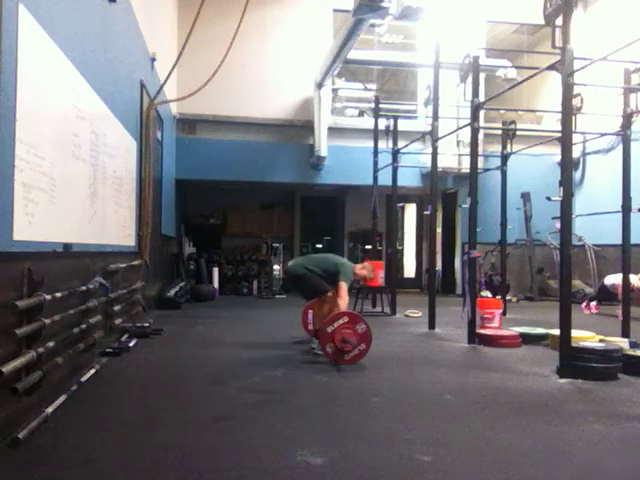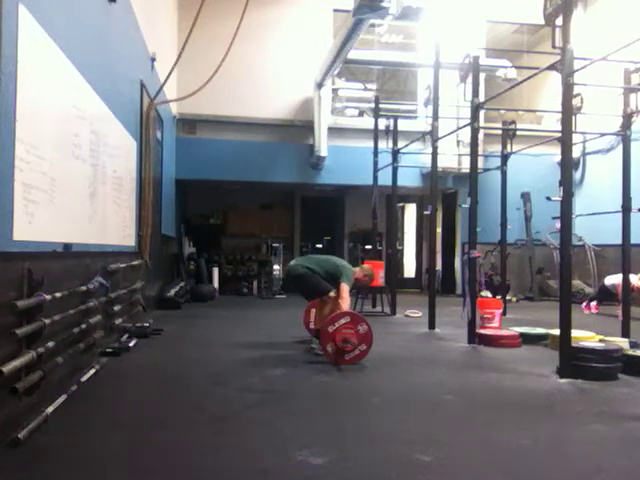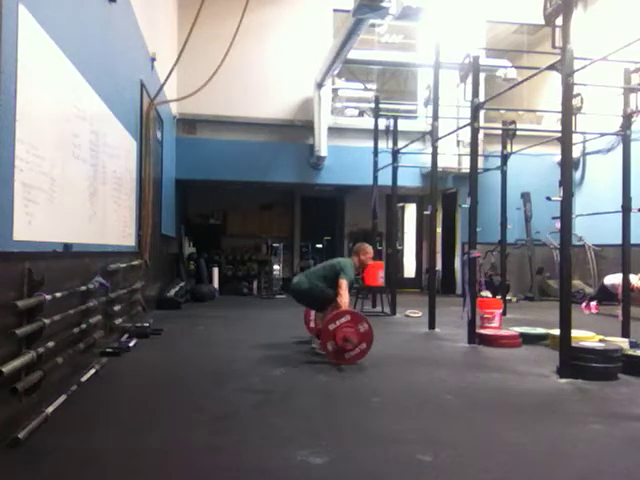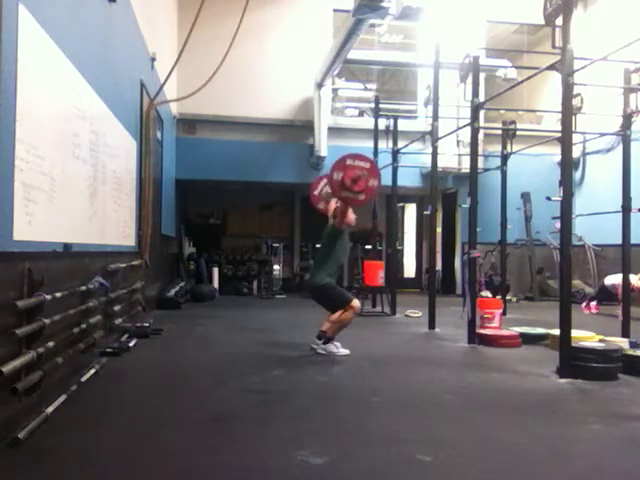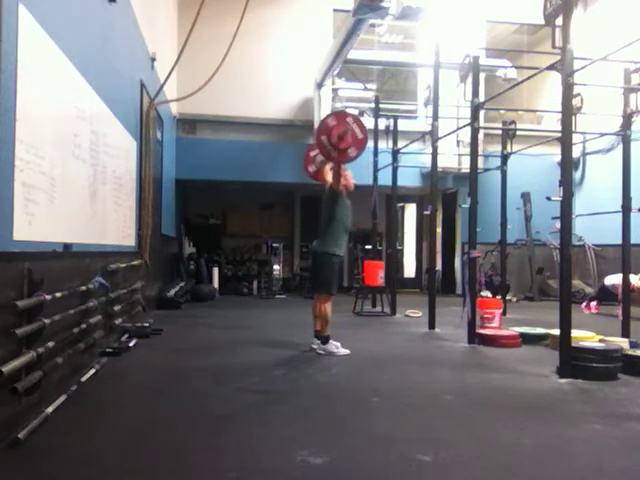
dt=1s
person 1, frame 1
left shoulder: (345, 265)
right shoulder: (348, 270)
right elbow: (342, 296)
left hip: (294, 268)
right hip: (298, 271)
left knee: (323, 298)
right knee: (329, 297)
left ankle: (317, 337)
person 1, frame 2
left shoulder: (344, 269)
right shoulder: (348, 273)
left elbow: (338, 297)
right elbow: (344, 298)
left hip: (295, 268)
right hip: (299, 270)
left knee: (326, 298)
right knee: (330, 298)
left ankle: (318, 338)
person 1, frame 3
left shoulder: (346, 264)
right shoulder: (348, 267)
left elbow: (339, 294)
right elbow: (342, 295)
left hip: (301, 285)
right hip: (302, 287)
left knee: (331, 302)
right knee: (338, 303)
person 1, frame 4
left shoulder: (337, 229)
right shoulder: (337, 229)
left elbow: (333, 210)
right elbow: (341, 213)
left hip: (321, 281)
right hip: (321, 283)
left knee: (344, 308)
right knee: (353, 306)
left ankle: (320, 338)
right ankle: (326, 343)
person 1, frame 5
left shoulder: (335, 194)
right shoulder: (336, 194)
left elbow: (328, 178)
right elbow: (334, 178)
left wrist: (328, 165)
left hip: (326, 252)
right hip: (328, 252)
left knee: (320, 297)
right knee: (325, 297)
left ankle: (318, 338)
right ankle: (324, 342)
